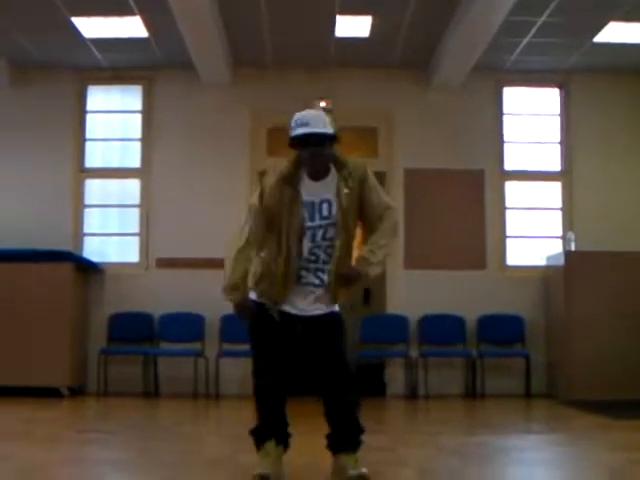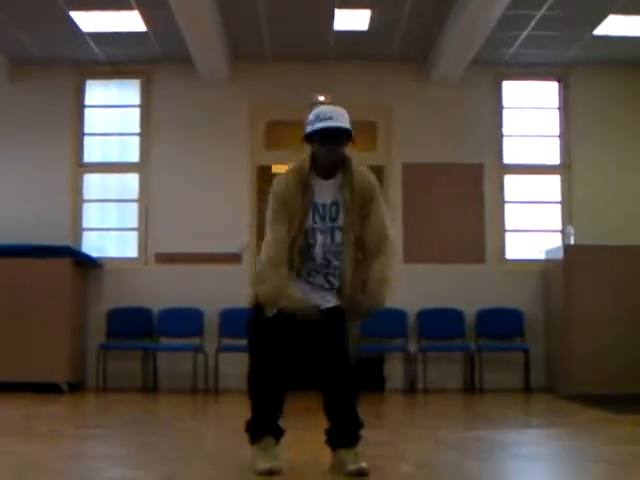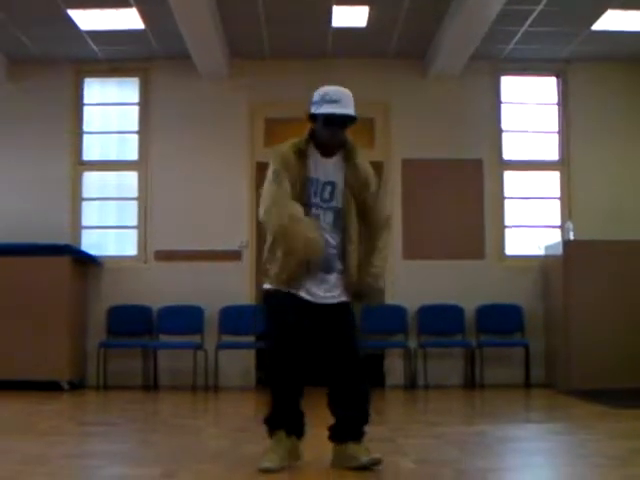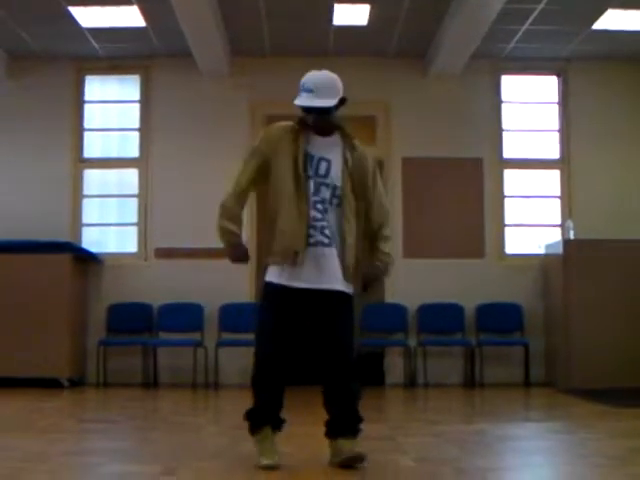
dt=0.2s
person 1, frame 1
left shoulder: (356, 178)
right shoulder: (277, 187)
left elbow: (385, 220)
right elbow: (252, 238)
left wrist: (366, 265)
right wrist: (236, 289)
left hip: (324, 302)
right hip: (273, 300)
left knee: (338, 379)
right knee: (269, 379)
person 1, frame 2
left shoulder: (363, 183)
right shoulder: (288, 184)
left elbow: (376, 244)
right elbow: (275, 249)
left wrist: (368, 297)
right wrist: (294, 302)
left hip: (332, 301)
right hip: (283, 300)
left knee: (339, 374)
right knee: (266, 372)
left ankle: (344, 449)
right ankle: (265, 444)
person 1, frame 3
left shoulder: (359, 170)
right shoulder: (287, 159)
left elbow: (376, 227)
right elbow: (276, 211)
left wrist: (371, 277)
right wrist: (312, 246)
left hip: (336, 291)
right hip: (287, 285)
left knee: (348, 367)
right knee: (284, 364)
left ankle: (348, 443)
right ankle: (283, 440)
person 1, frame 4
left shoulder: (357, 156)
right shoulder: (278, 140)
left elbow: (376, 214)
right elbow: (241, 183)
left wrist: (380, 260)
right wrist: (231, 233)
left hip: (336, 279)
right hip: (286, 275)
left knee: (340, 361)
right knee: (270, 359)
left ankle: (342, 438)
right ankle: (265, 436)
